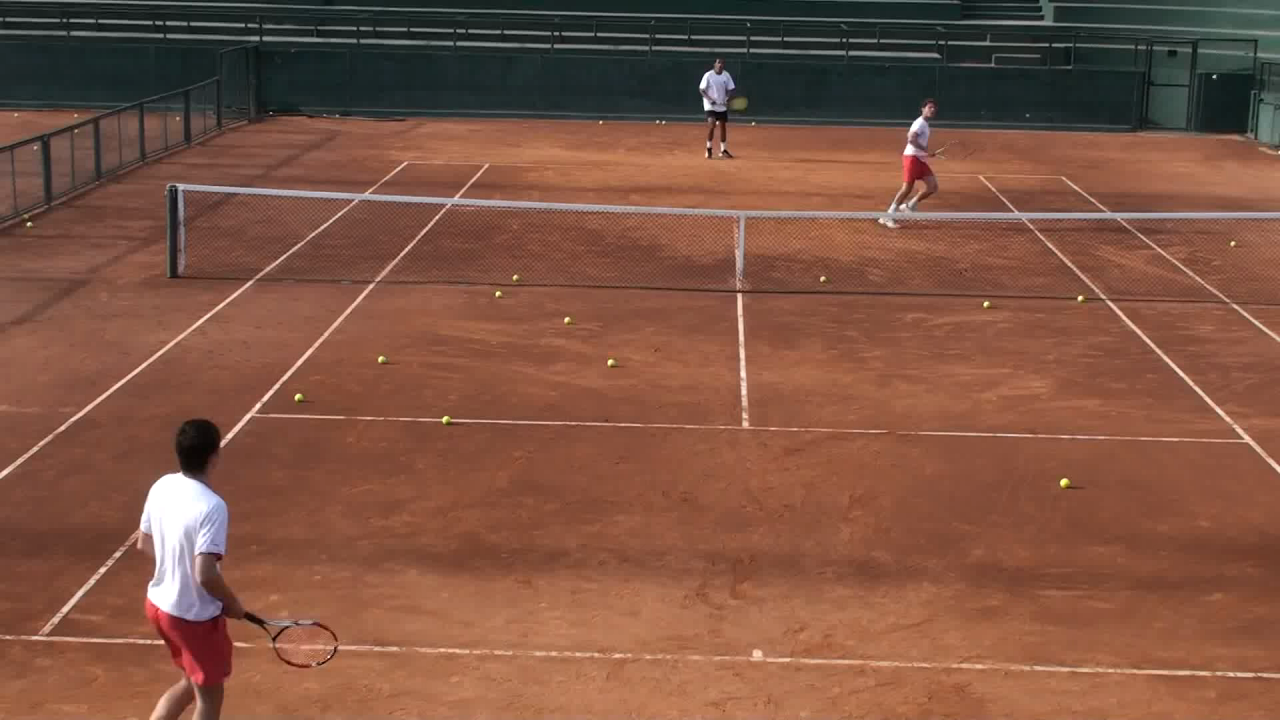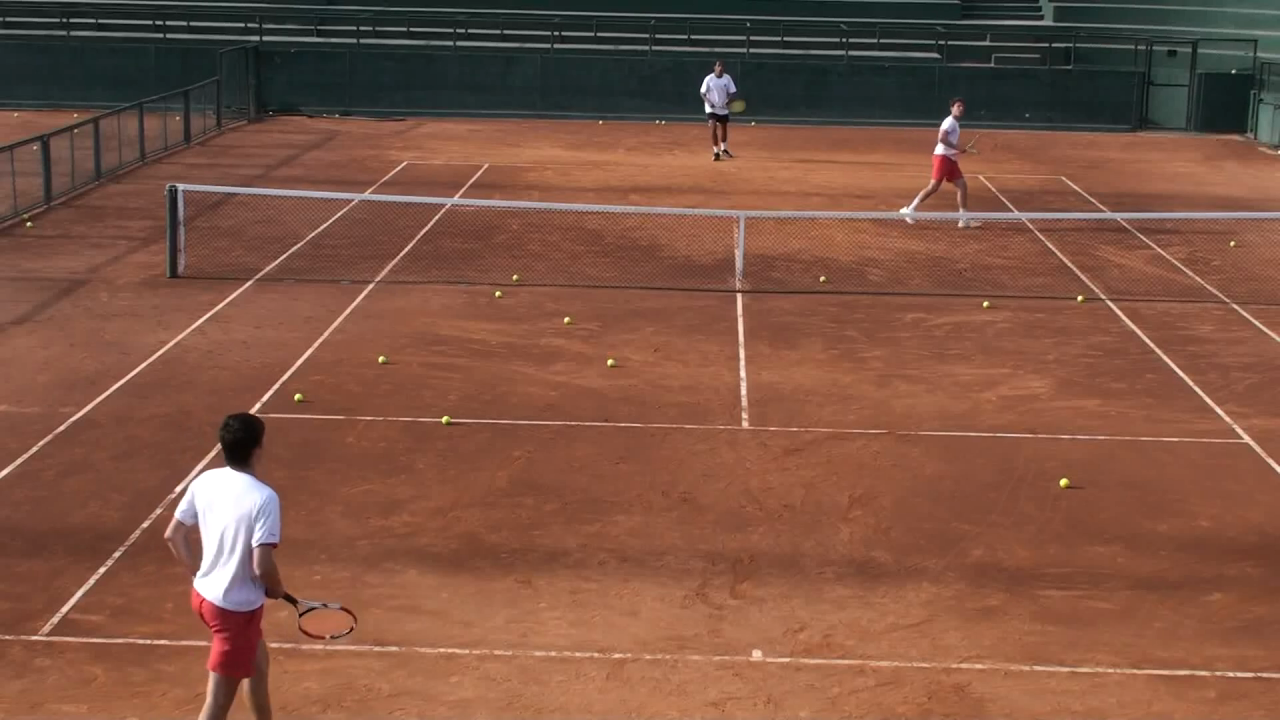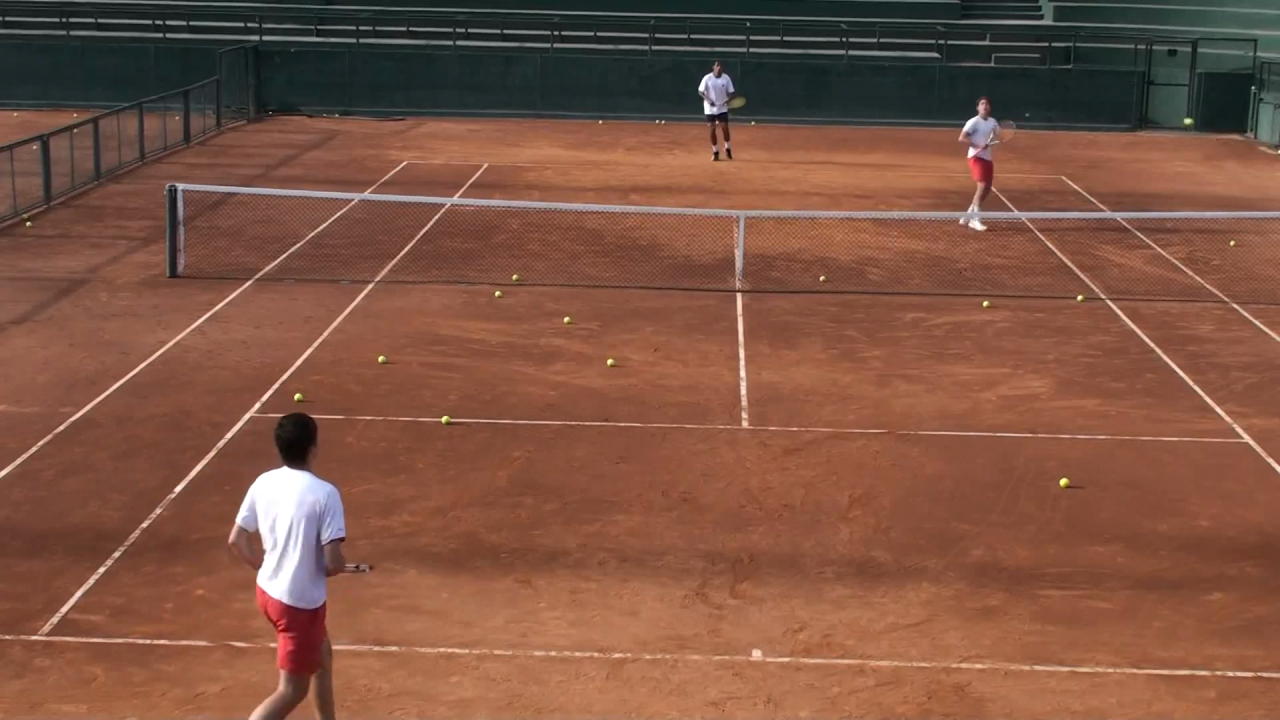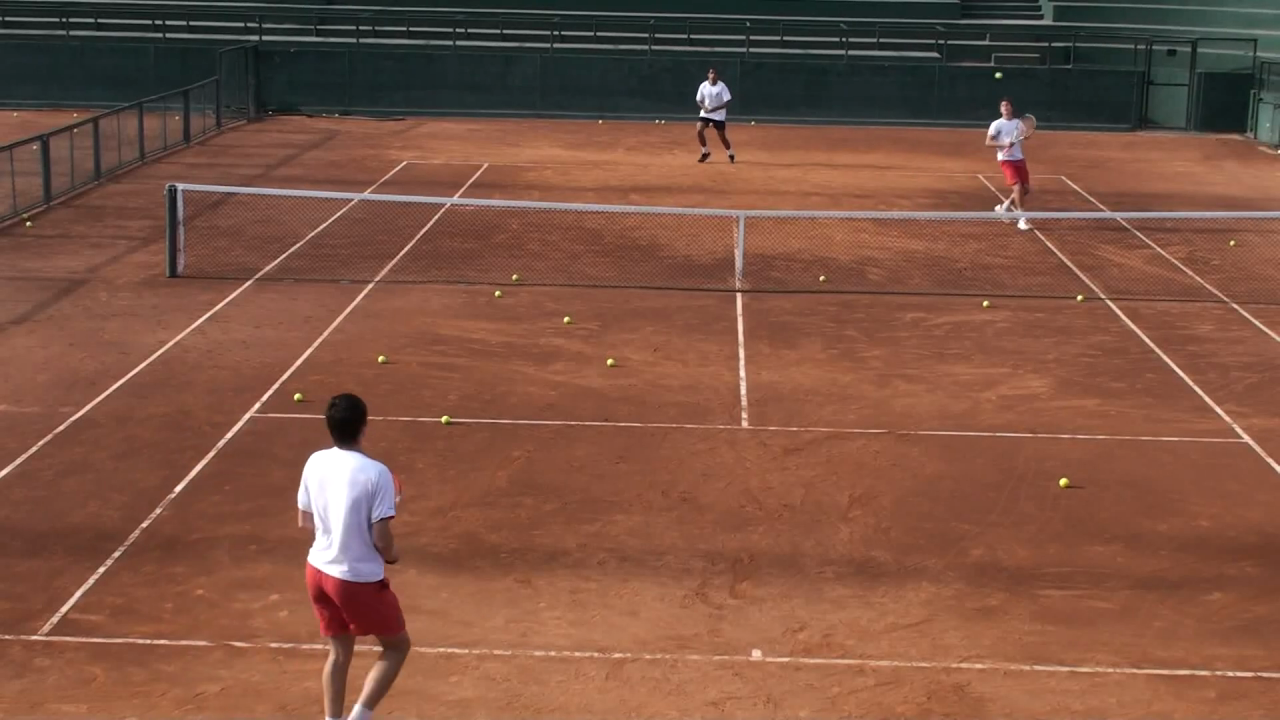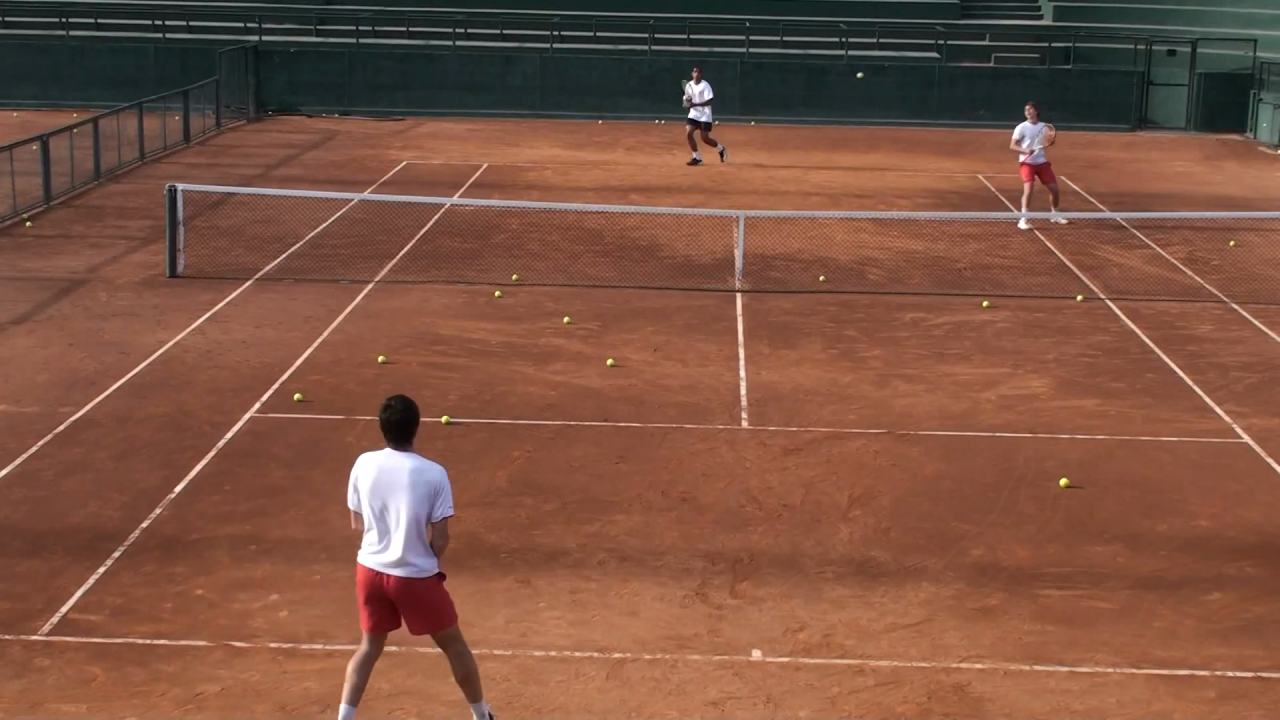
dt=0.2s
person 1, frame 1
left shoulder: (161, 487)
right shoulder: (212, 506)
left elbow: (144, 543)
right elbow: (206, 575)
right wrist: (232, 604)
left hip: (158, 604)
right hip: (194, 615)
left knee: (190, 686)
person 1, frame 2
left shoulder: (203, 482)
right shoulder: (263, 497)
left elbow: (172, 535)
right elbow: (262, 567)
right wrist: (275, 588)
left hip: (204, 594)
right hip: (235, 606)
left knee: (257, 665)
person 1, frame 3
left shoulder: (262, 483)
right shoulder: (325, 493)
left elbow: (236, 541)
right elbow: (334, 562)
right wrist: (332, 568)
left hip: (268, 592)
right hip: (301, 602)
left knee: (320, 661)
right knee: (291, 695)
person 1, frame 4
left shoulder: (314, 463)
right shoulder: (376, 473)
left elbow: (304, 522)
right elbow: (381, 540)
right wrist: (391, 556)
left hip: (318, 571)
right hip: (360, 579)
left knee: (340, 651)
right knee: (397, 648)
person 1, frame 5
left shoulder: (364, 465)
right shoulder: (434, 473)
left elbow: (357, 523)
right elbow: (439, 539)
left hip: (370, 570)
right hip: (420, 576)
left knee: (370, 648)
right knee: (454, 645)
